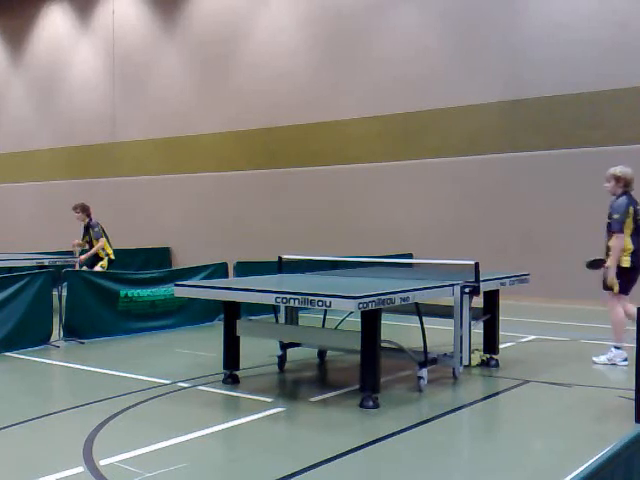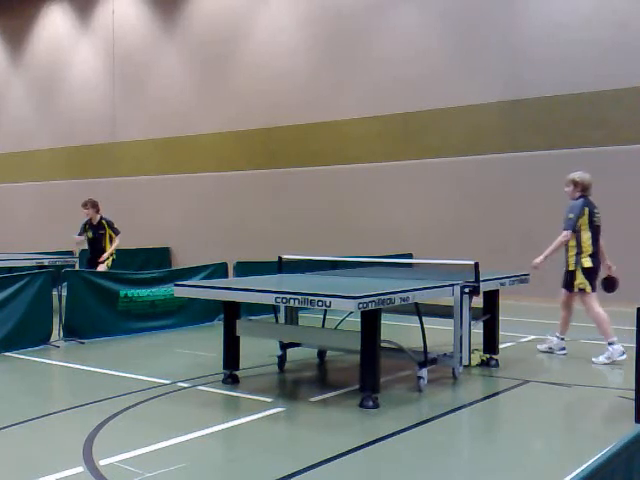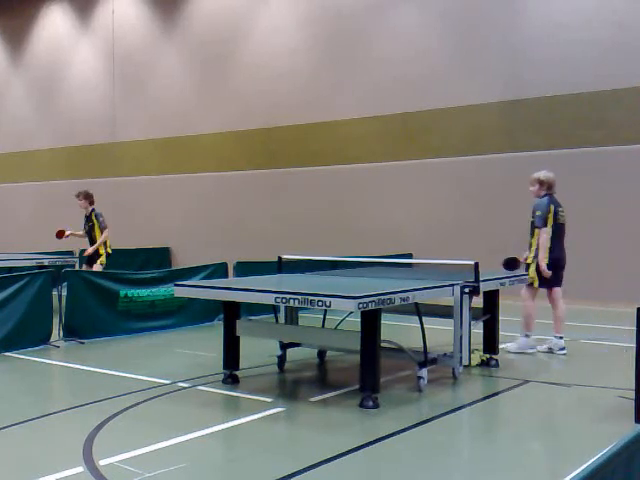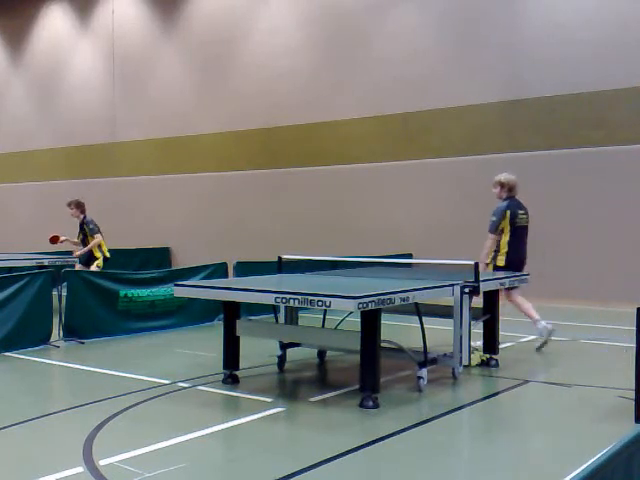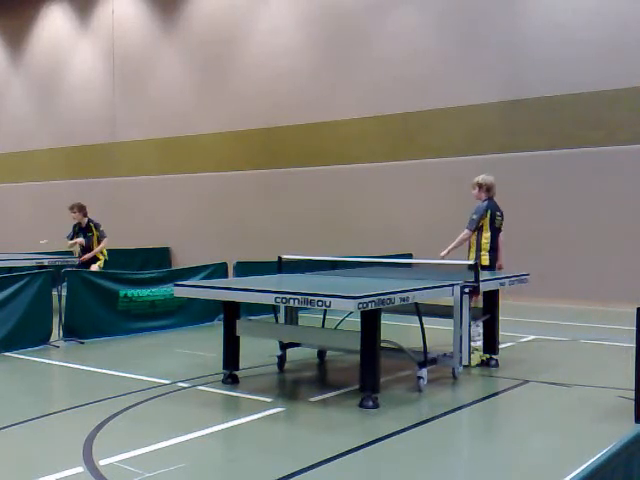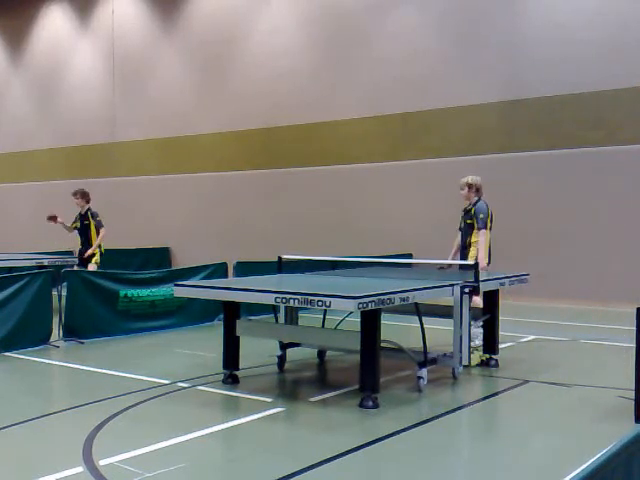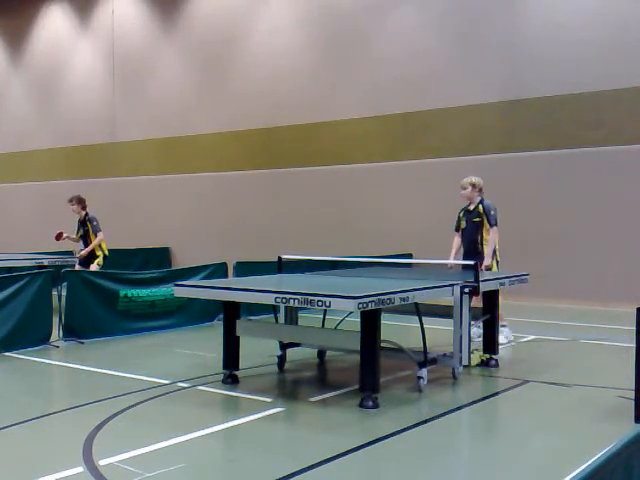
dt=0.4s
person 1, frame 1
left shoulder: (620, 204)
left elbow: (619, 237)
left wrist: (611, 266)
right wrist: (611, 256)
left hip: (622, 262)
left knee: (614, 303)
right knee: (621, 303)
left ankle: (618, 352)
person 1, frame 2
left shoulder: (577, 206)
right shoulder: (591, 207)
left elbow: (566, 236)
right elbow: (598, 238)
left wrist: (543, 257)
right wrist: (605, 261)
left hip: (581, 263)
right hip: (589, 261)
left knee: (590, 304)
right knee: (566, 300)
left ankle: (614, 347)
right ankle: (558, 342)
person 1, frame 3
left shoulder: (541, 204)
right shoulder: (557, 205)
left elbow: (543, 233)
left wrist: (541, 261)
right wrist: (528, 254)
left hip: (544, 259)
right hip: (558, 258)
left knee: (527, 295)
right knee: (556, 298)
left ankle: (526, 340)
right ankle: (558, 342)
person 1, frame 4
left shoulder: (502, 208)
right shoulder: (522, 208)
left elbow: (492, 238)
left wrist: (482, 262)
left hip: (502, 260)
right hip: (518, 260)
right knee: (514, 296)
right ankle: (541, 325)
person 1, frame 5
left shoulder: (482, 208)
right shoulder: (497, 209)
left elbow: (467, 233)
right elbow: (498, 236)
left wrist: (447, 251)
right wrist: (499, 259)
left hip: (481, 258)
right hip: (490, 258)
left knee: (487, 298)
right knee: (474, 294)
left ankle: (490, 339)
right ankle: (477, 331)
person 1, frame 6
left shoulder: (481, 207)
right shoulder: (467, 209)
left elbow: (483, 233)
right elbow: (461, 236)
left wrist: (481, 259)
right wrist: (451, 257)
left hip: (476, 258)
right hip: (468, 258)
left knee: (471, 293)
right ankle: (476, 329)
person 1, frame 7
left shoulder: (487, 207)
right shoulder: (463, 212)
left elbow: (493, 232)
right elbow: (458, 236)
left wrist: (488, 257)
right wrist: (452, 257)
left hip: (485, 258)
right hip: (469, 259)
left ankle: (503, 328)
right ankle: (477, 327)
